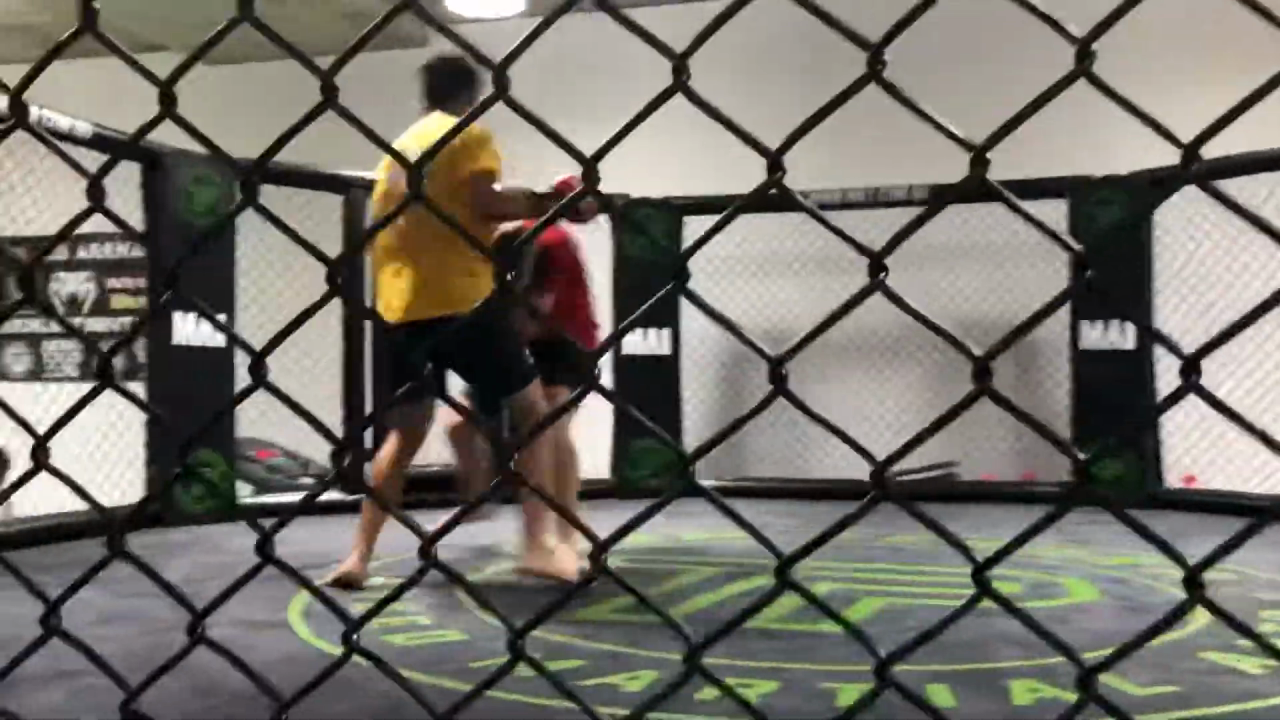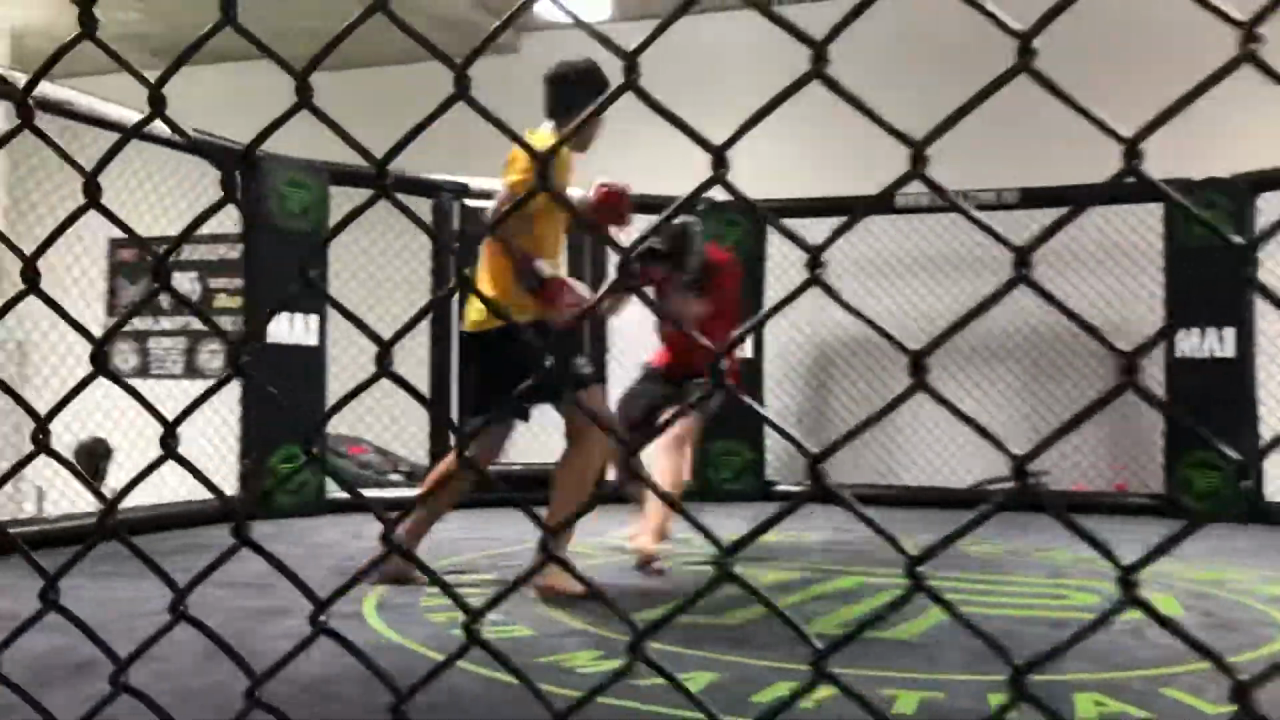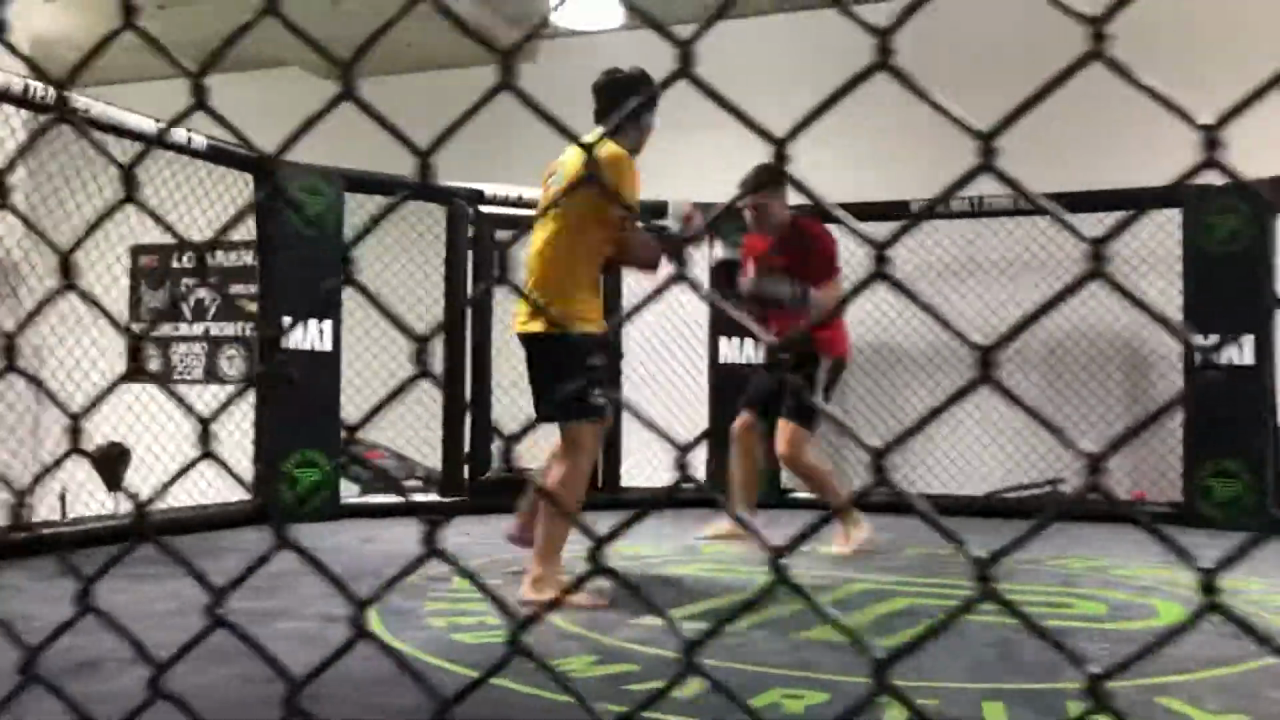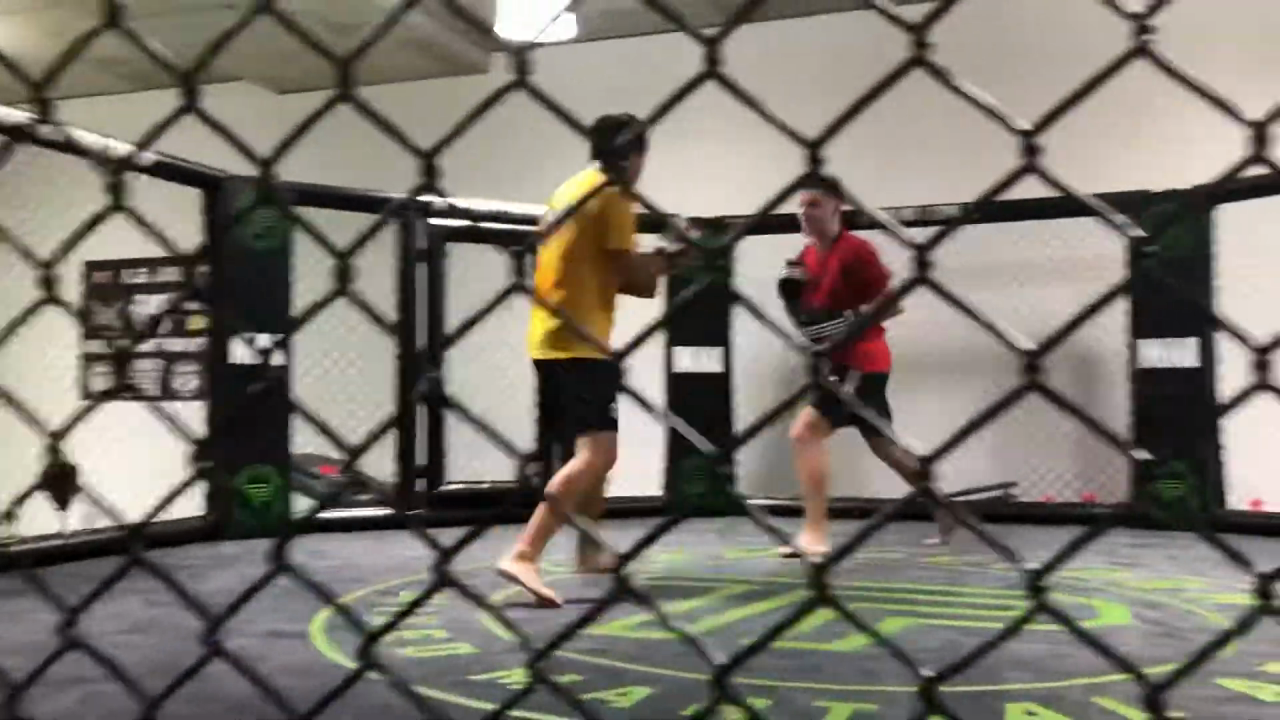
dt=0.3s
person 1, frame 1
left shoulder: (395, 151)
right shoulder: (469, 137)
left elbow: (384, 228)
right elbow: (486, 203)
right wrist: (552, 203)
left hip: (404, 308)
right hip: (464, 303)
left knee: (405, 432)
right knee: (534, 412)
left ankle: (360, 557)
right ankle: (539, 546)
person 1, frame 2
left shoulder: (542, 150)
right shoulder: (548, 151)
right elbow: (503, 223)
left wrist: (586, 209)
right wrist: (542, 285)
left hip: (497, 317)
right hip: (515, 317)
left knee: (482, 447)
right knee: (593, 423)
left ankle: (398, 549)
right ankle: (553, 563)
person 1, frame 3
left shoulder: (577, 156)
right shoulder: (613, 161)
right elbow: (638, 252)
left wrist: (646, 245)
right wrist: (680, 239)
left hip: (546, 314)
right hip: (569, 319)
left knee: (582, 431)
right knee: (583, 441)
left ankle: (529, 520)
right ankle: (543, 577)
person 1, frame 4
left shoulder: (569, 191)
right shoulder: (610, 196)
right elbow: (636, 276)
left wrist: (639, 272)
right wrist: (670, 258)
left hip: (553, 339)
right hip: (578, 344)
left knee: (590, 444)
right knee: (596, 452)
left ankle: (589, 551)
right ankle: (523, 554)
person 2, frame 1
left shoulder: (554, 245)
left elbow: (532, 323)
left hip: (567, 340)
right hip: (519, 339)
left knee: (551, 423)
right knee: (464, 426)
left ankle: (568, 535)
right ankle: (473, 498)
person 2, frame 2
left shoulder: (722, 265)
right shoulder: (657, 256)
left elbow: (687, 317)
left hip: (709, 371)
right hip: (666, 366)
left knee: (677, 436)
left ankle: (650, 537)
right ankle: (651, 517)
person 2, frame 3
left shoulder: (812, 236)
right shoulder: (753, 243)
left elbow: (831, 301)
right elbow: (751, 303)
left wrist: (788, 293)
right wrist: (734, 282)
left hip: (819, 353)
right hip: (783, 351)
left knee: (790, 448)
right knee: (741, 430)
left ankle: (851, 521)
right ankle: (739, 517)
person 2, frame 4
left shoulder: (856, 251)
right shoulder: (807, 254)
left elbow: (893, 304)
right elbow: (806, 318)
left wrist: (845, 324)
right wrist: (792, 296)
left hip: (860, 361)
right hip: (847, 361)
left knee: (803, 433)
right knee: (884, 445)
left ankle: (815, 535)
right ankle: (947, 514)
